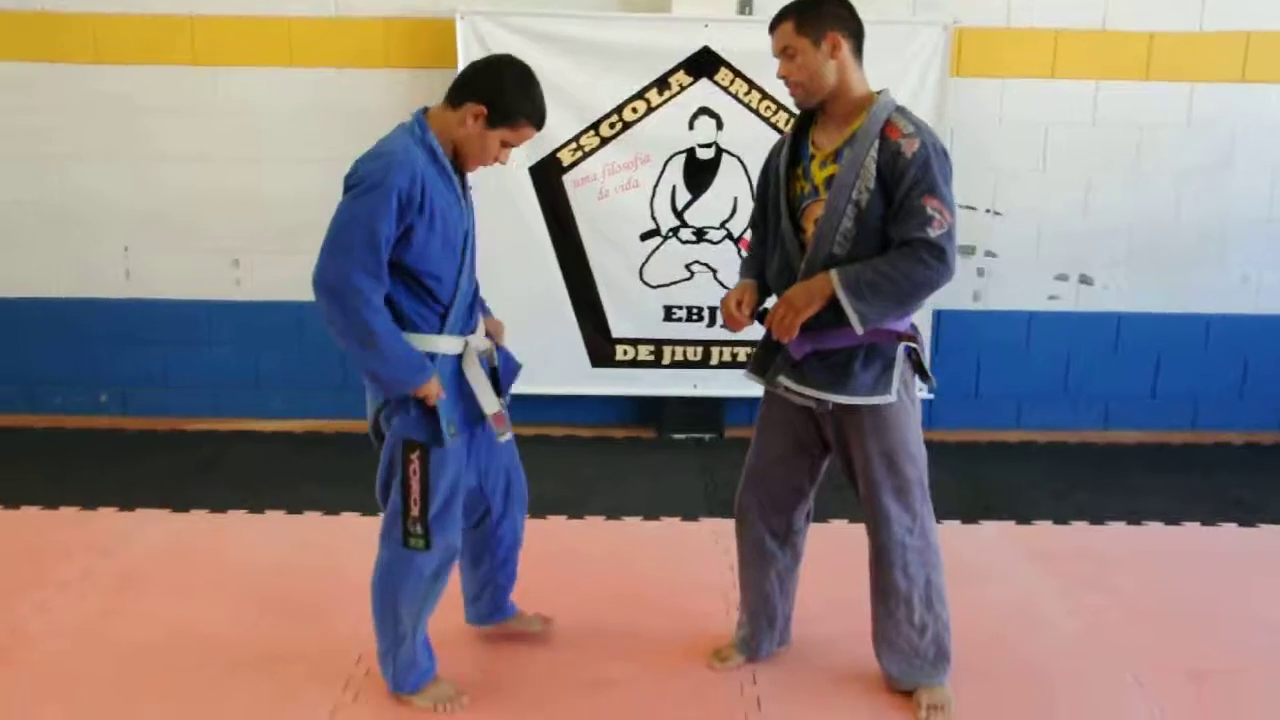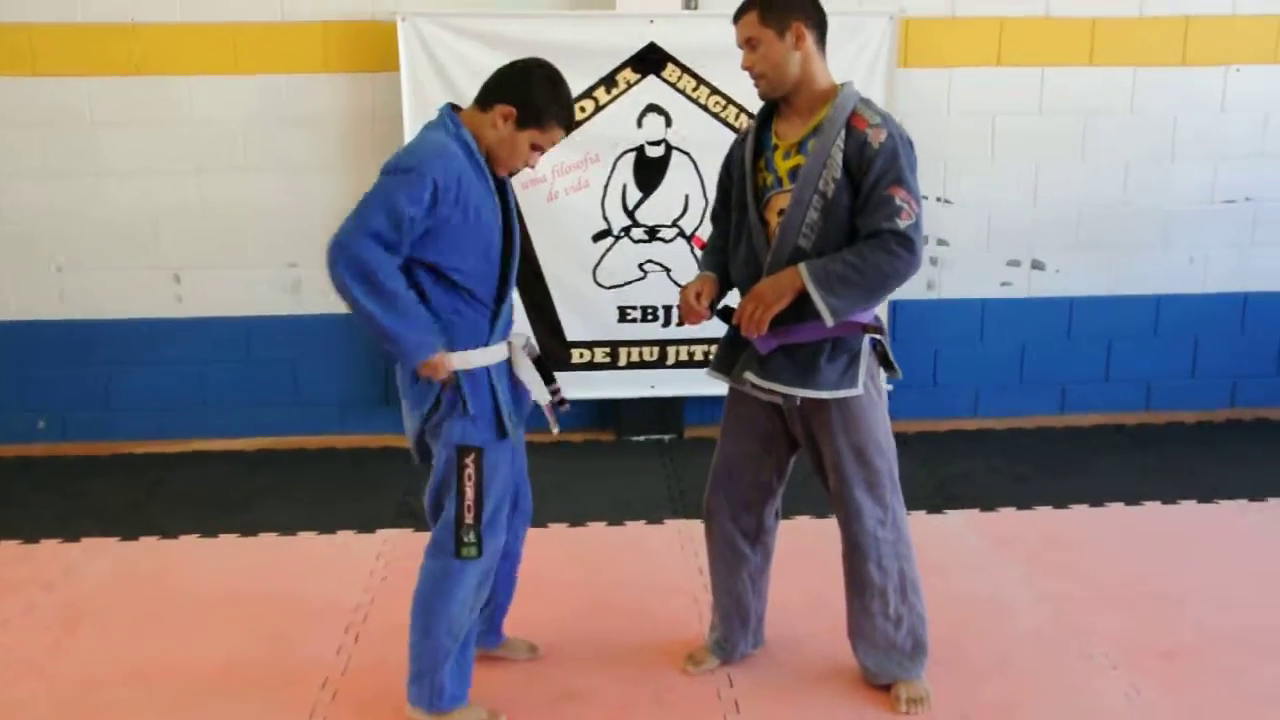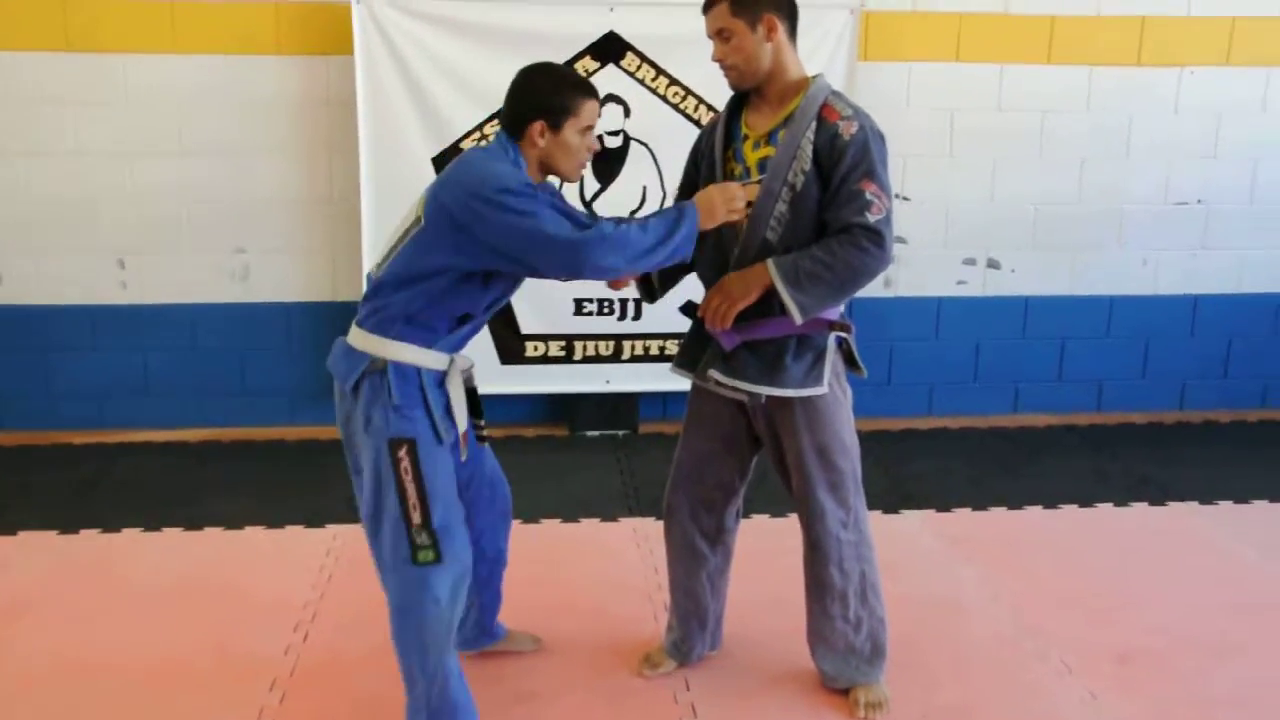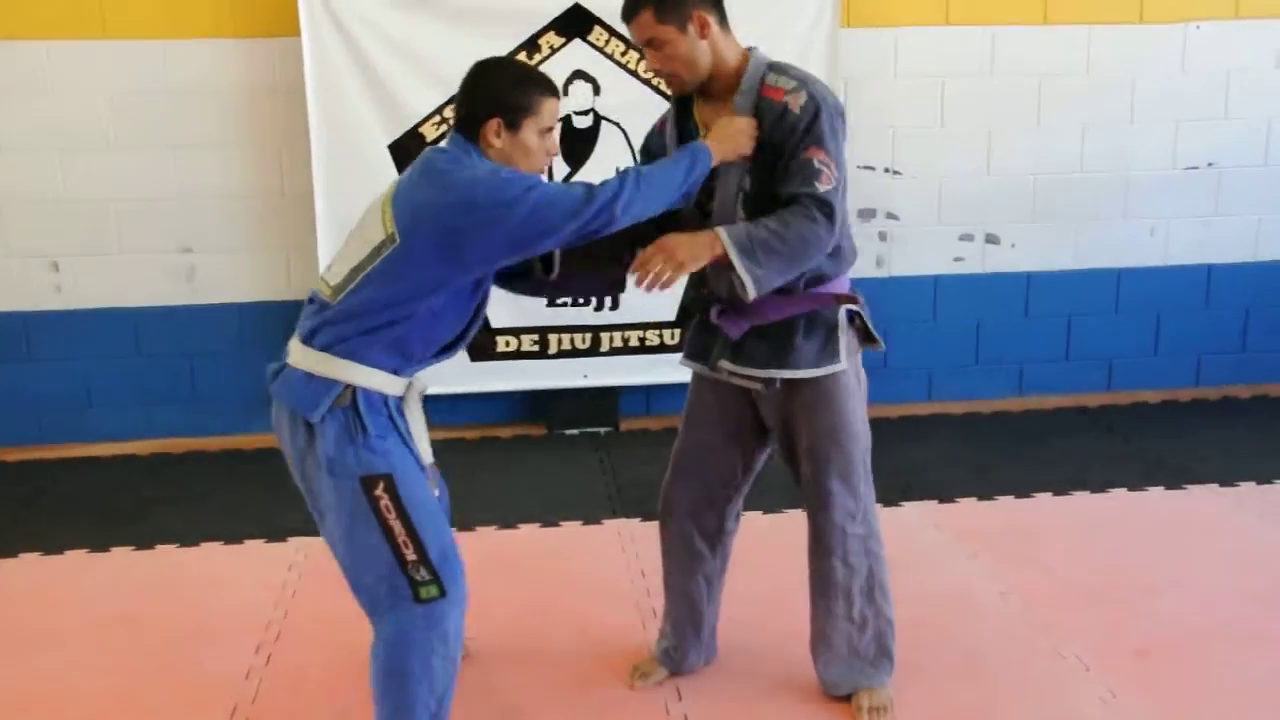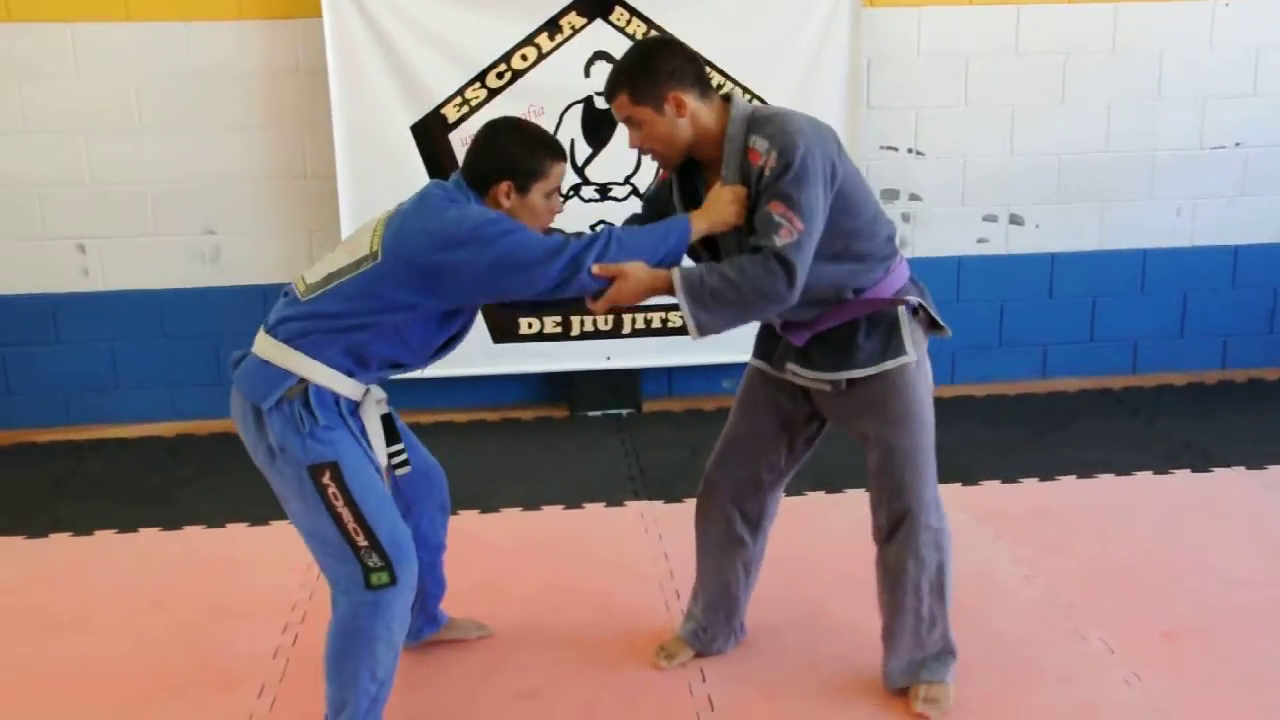
dt=1s
person 1, frame 1
left shoulder: (906, 143)
right shoulder: (791, 146)
left elbow: (931, 257)
left wrist: (828, 288)
right wrist: (752, 284)
left hip: (870, 366)
right hip: (794, 360)
left knee: (898, 523)
right knee: (764, 507)
right ankle: (759, 632)
person 1, frame 2
left shoulder: (870, 135)
right shoulder: (752, 141)
left elbow: (898, 249)
right elbow: (728, 230)
left wrist: (798, 281)
right wrist: (712, 277)
left hip: (836, 360)
right hip: (759, 355)
left knee: (869, 518)
right knee: (732, 507)
left ankle: (895, 660)
right ankle: (733, 634)
person 1, frame 3
left shoulder: (843, 129)
right shoulder: (720, 132)
left elbow: (867, 244)
left wrist: (762, 278)
right wrist: (645, 266)
left hip: (803, 358)
right hip: (722, 352)
left knee: (832, 518)
right knee: (693, 505)
right ankle: (690, 635)
person 1, frame 4
left shoulder: (797, 103)
right shoulder: (673, 128)
left elbow: (814, 222)
left wrist: (710, 244)
left hip: (810, 339)
right hip: (727, 346)
left knee: (838, 511)
right knee: (691, 504)
right ankle: (685, 644)
person 1, frame 5
left shoulder: (790, 145)
right shoulder: (685, 171)
left elbow: (776, 275)
left wrist: (662, 282)
left hip: (875, 340)
right hip: (790, 345)
left knee: (908, 504)
right knee: (730, 488)
left ankle: (921, 663)
right ankle: (711, 627)
person 2, frame 1
left shoulder: (444, 161)
right shoulder: (393, 170)
right elbow: (341, 281)
left wrist: (480, 316)
right wrist: (409, 375)
left hip: (469, 369)
right hip: (421, 383)
left knee: (501, 496)
right knee: (423, 536)
left ankle: (492, 608)
person 2, frame 2
left shoulder: (475, 159)
right shoulder: (431, 164)
right elbow: (354, 256)
left wrist: (494, 328)
right wrist: (419, 347)
left hip: (491, 372)
right hip: (458, 384)
left knee: (506, 518)
right knee: (467, 542)
left ankle: (481, 633)
person 2, frame 3
left shoulder: (515, 181)
right shoulder: (486, 185)
left elbow: (581, 232)
right elbow: (587, 250)
left wrist: (691, 215)
right wrist: (693, 218)
left hip: (428, 376)
right hip: (390, 381)
left knee: (486, 504)
right knee: (434, 556)
left ankle: (477, 628)
person 2, frame 4
left shoulder: (449, 179)
right shoulder: (475, 194)
left elbow: (530, 263)
right elbow: (601, 208)
right wrist: (709, 151)
left hip: (351, 394)
right hip: (341, 407)
left knee: (421, 509)
right knee: (429, 589)
left ankle: (419, 645)
person 2, frame 5
left shoulder: (450, 210)
right shoulder: (461, 232)
left elbow: (543, 271)
right elbow: (577, 263)
right wrist: (698, 222)
left hip: (327, 390)
right hip: (294, 400)
left knee: (420, 489)
right knee: (382, 567)
left ankle: (419, 621)
